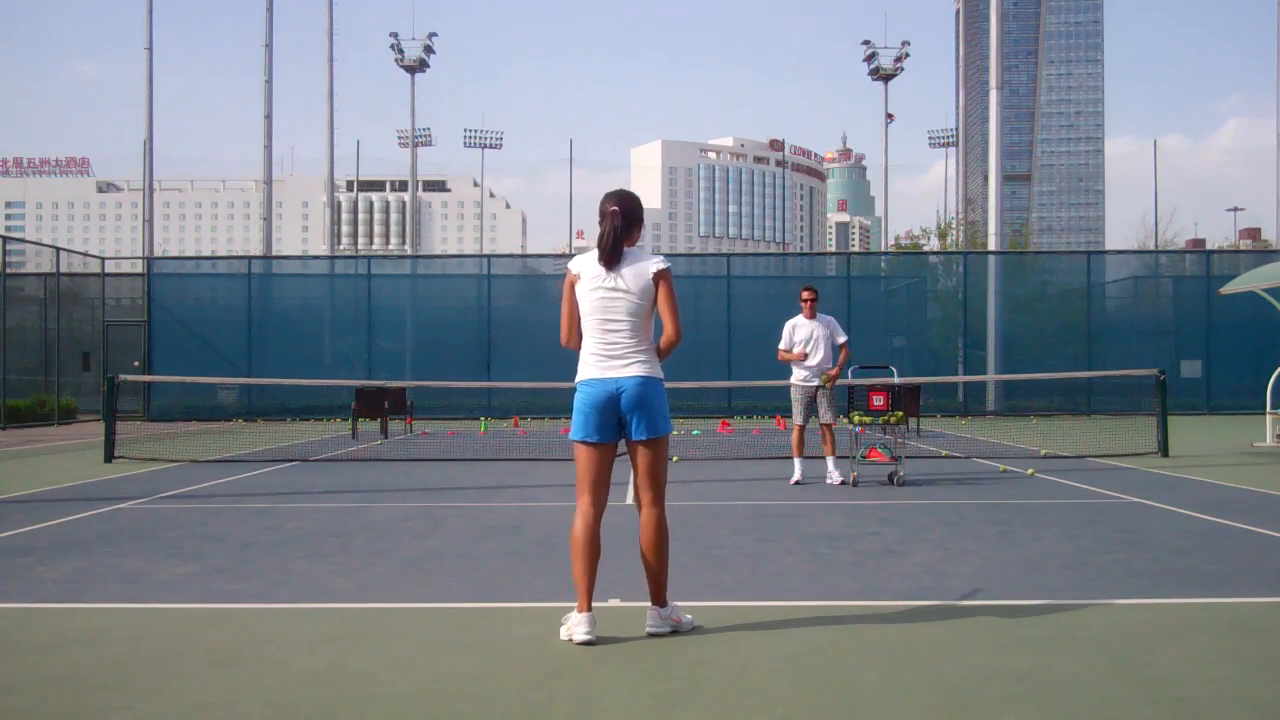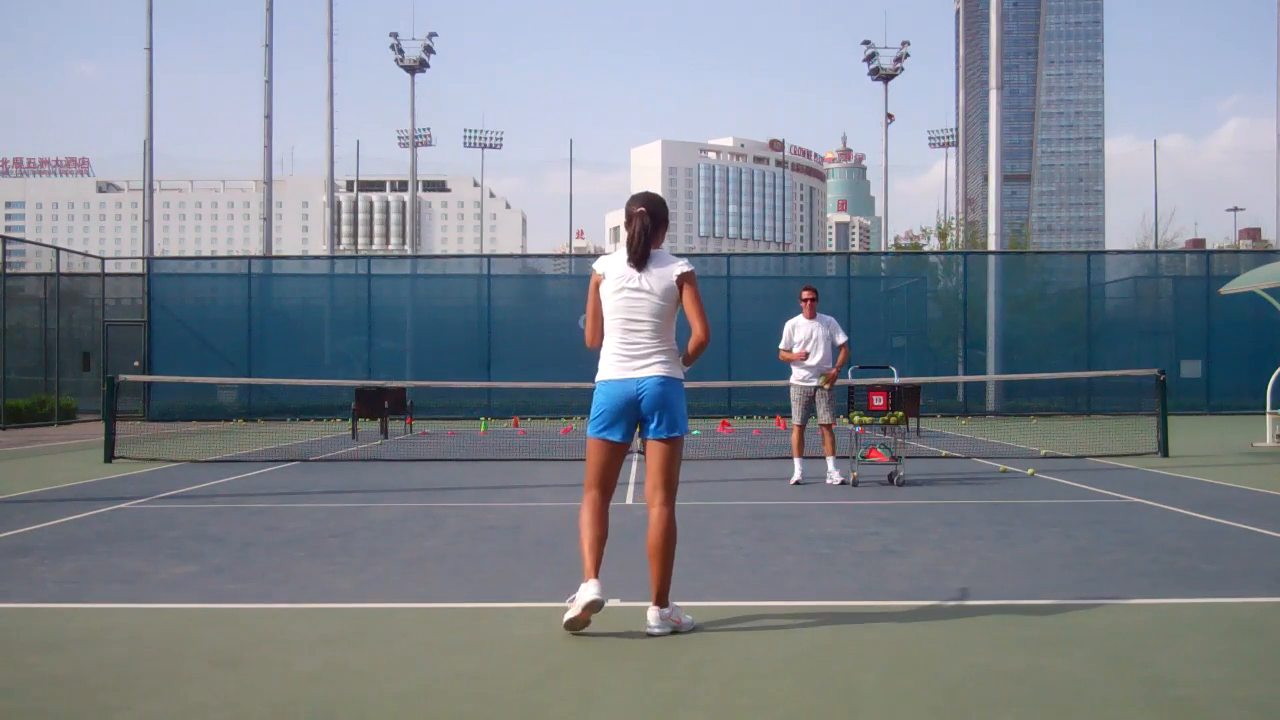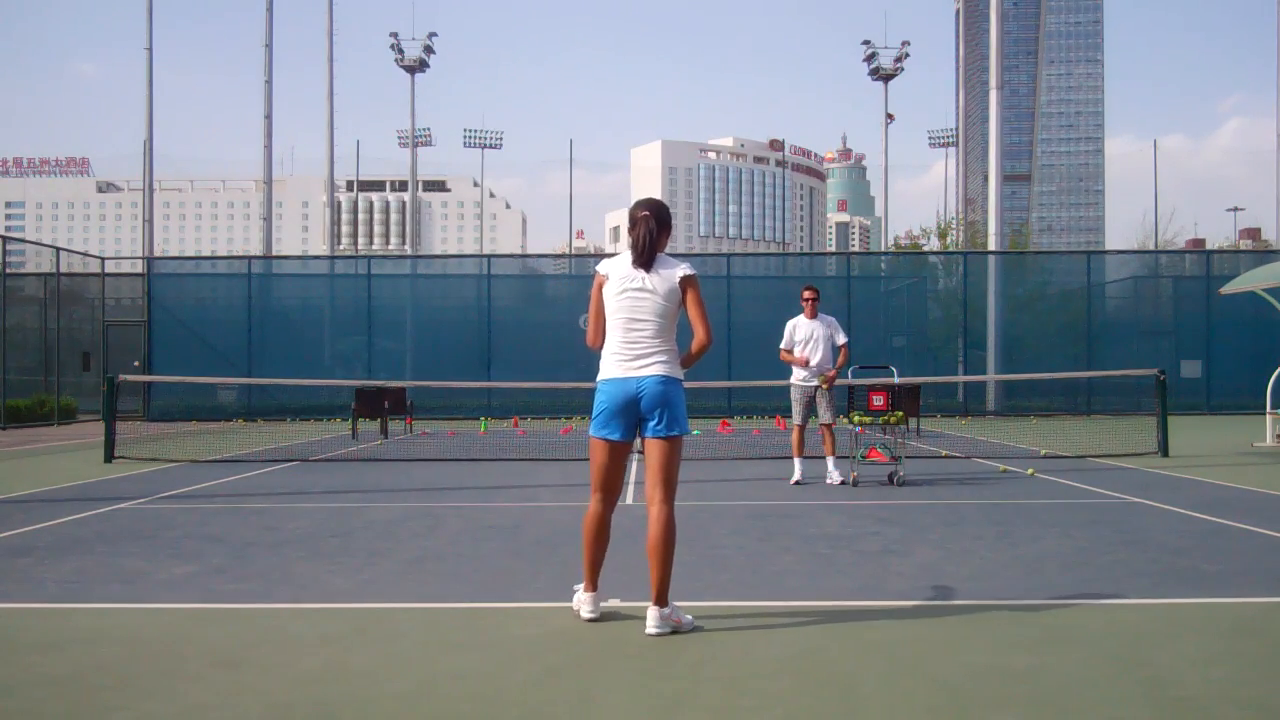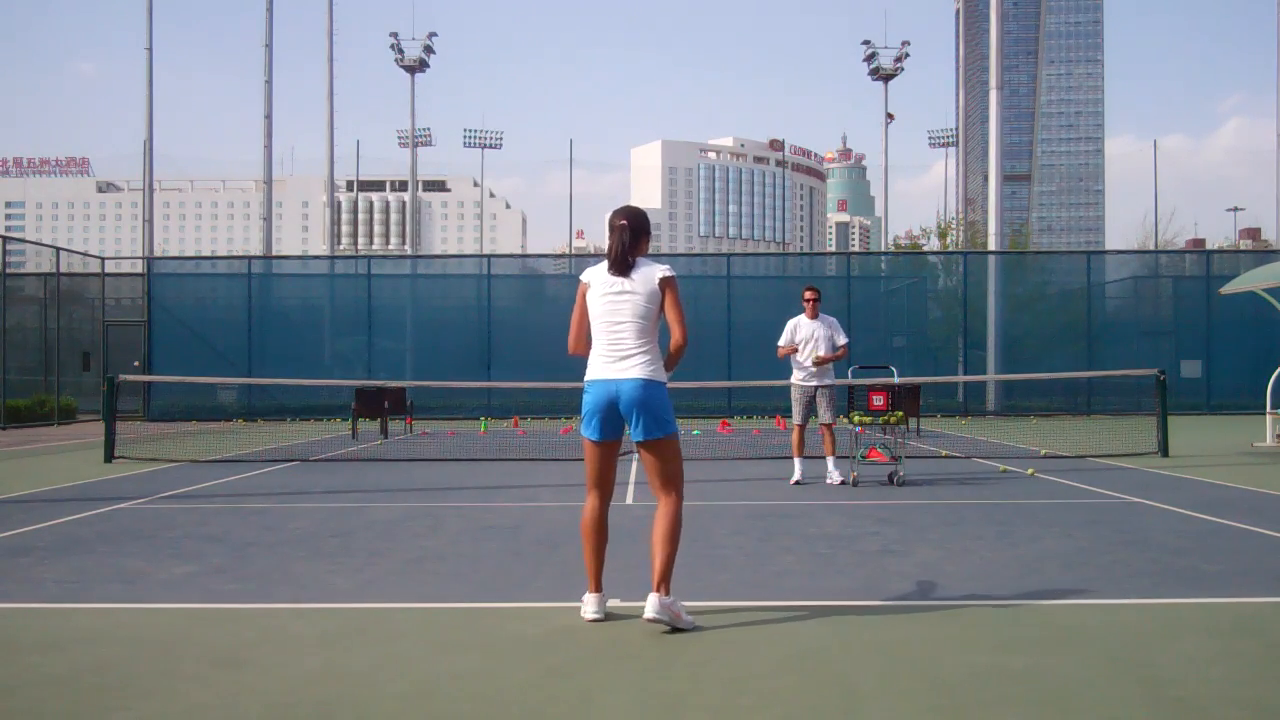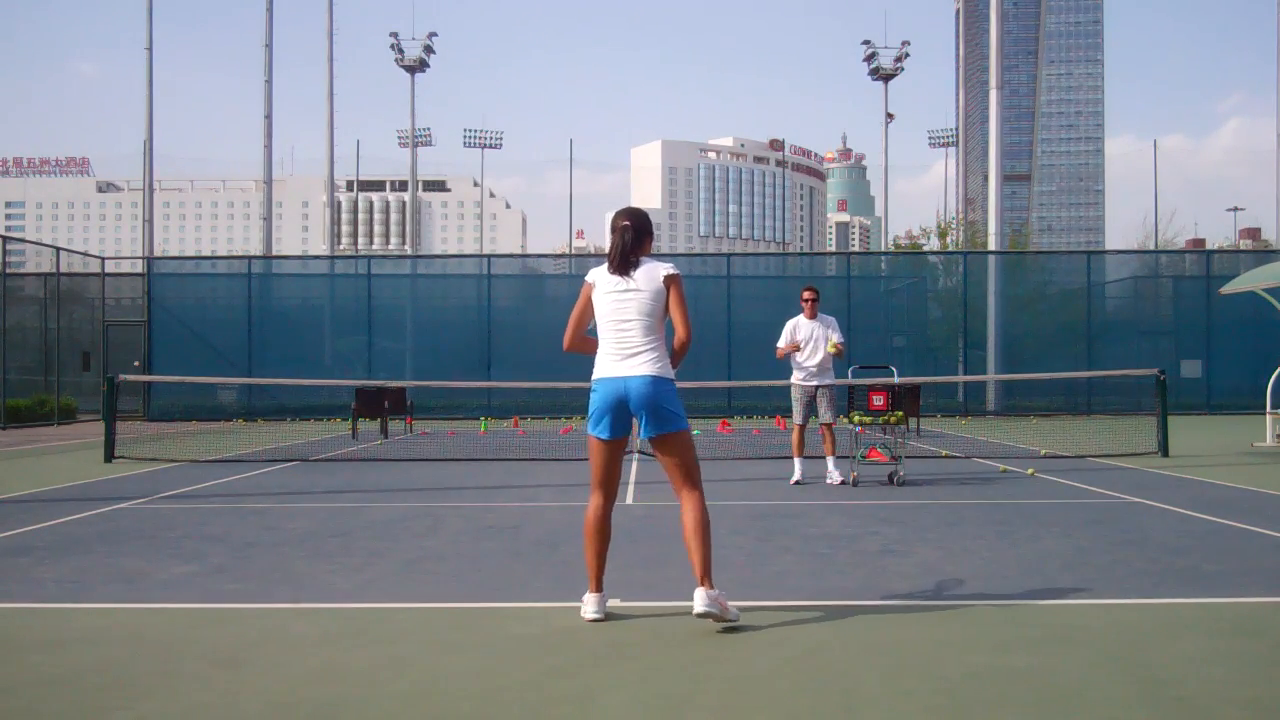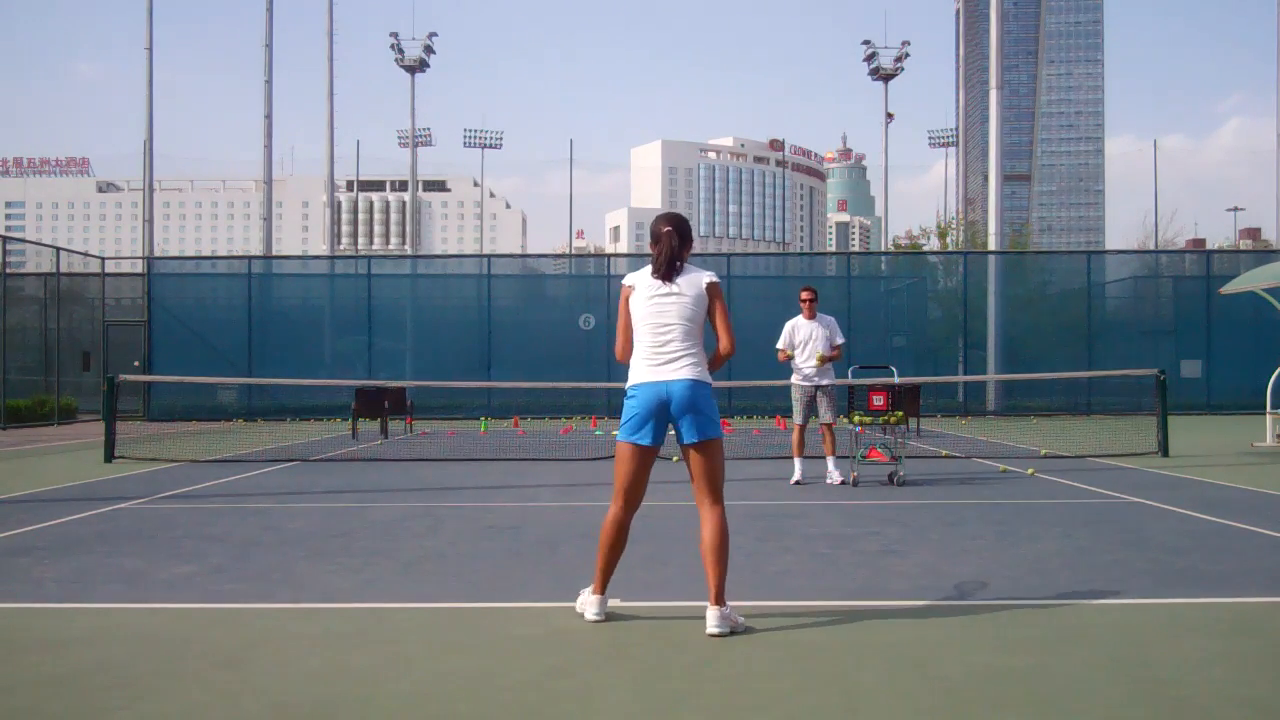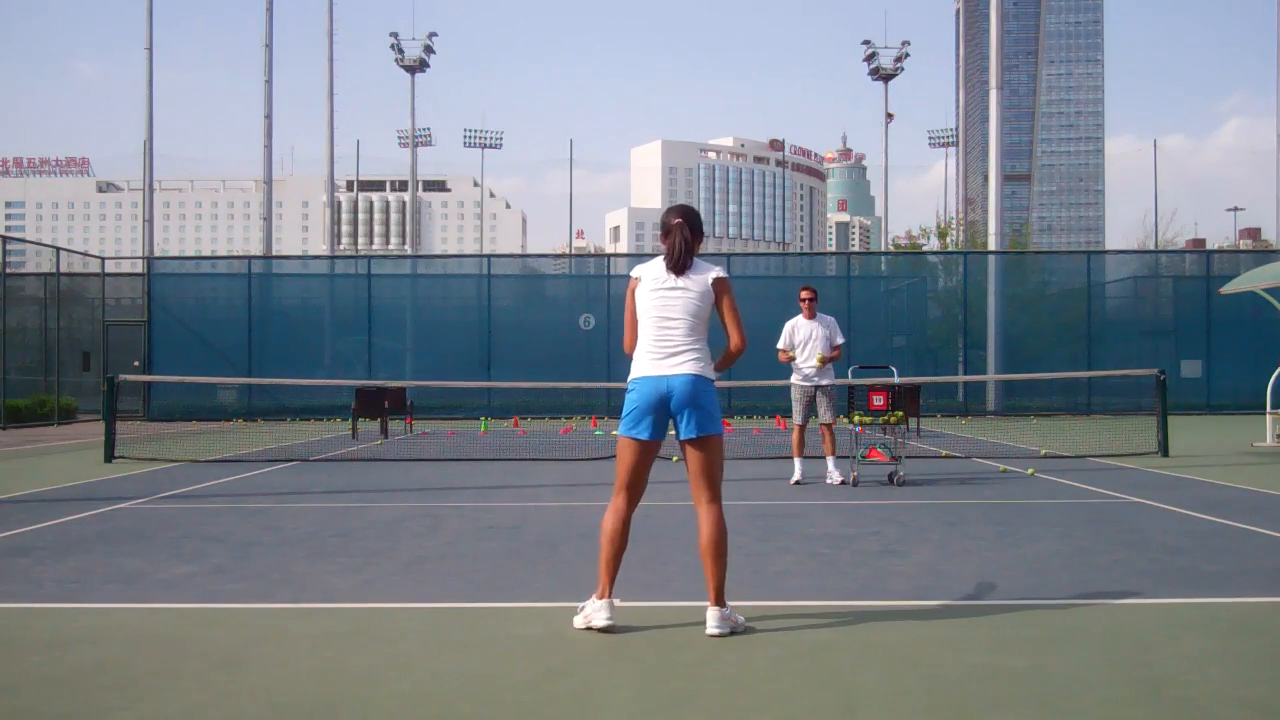
dt=0.3s
person 1, frame 1
left shoulder: (579, 267)
right shoulder: (655, 267)
left elbow: (568, 339)
right elbow: (673, 333)
left hip: (593, 386)
right hip: (642, 385)
left knee: (589, 505)
right knee: (650, 503)
left ankle: (583, 614)
right ankle: (659, 609)
person 1, frame 2
left shoulder: (603, 268)
right shoulder: (679, 270)
left elbow: (592, 338)
right elbow: (701, 334)
left hip: (613, 385)
right hip: (662, 386)
left knee: (596, 494)
right knee: (660, 501)
left ankle: (590, 582)
right ankle: (660, 609)
person 1, frame 3
left shoulder: (607, 270)
right shoulder: (681, 273)
left elbow: (594, 340)
right elbow: (703, 337)
left hip: (613, 384)
right hip: (662, 386)
left knee: (602, 497)
right knee: (660, 501)
left ankle: (589, 594)
right ankle: (659, 608)
person 1, frame 4
left shoulder: (590, 277)
right shoulder: (660, 275)
left elbow: (575, 345)
right elbow: (679, 337)
left hip: (598, 386)
right hip: (643, 386)
left knee: (597, 496)
right knee: (669, 495)
left ankle: (594, 596)
right ankle: (660, 595)
person 1, frame 5
left shoulder: (595, 278)
right shoulder: (665, 273)
left elbow: (570, 341)
right elbow: (684, 335)
left hip: (606, 384)
right hip: (653, 384)
left knee: (601, 496)
right knee: (690, 490)
left ankle: (594, 596)
right ankle: (704, 590)
person 1, frame 6
left shoulder: (632, 283)
right shoulder: (706, 281)
left elbow: (622, 353)
right elbow: (728, 345)
left hip: (643, 392)
right hip: (692, 391)
left knee: (623, 503)
right knee: (710, 504)
left ankle: (596, 596)
right ankle: (717, 609)
person 1, frame 7
left shoulder: (640, 275)
right shoulder: (714, 276)
left elbow: (630, 345)
right elbow: (737, 342)
left hip: (644, 385)
right hip: (693, 385)
left knee: (622, 500)
right knee: (708, 501)
left ankle: (602, 602)
right ankle: (717, 610)
person 2, frame 1
left shoulder: (829, 322)
right shoulder: (792, 324)
left elbow: (844, 348)
right elbow: (781, 355)
left wrist: (838, 368)
right wrist: (794, 356)
left hip: (825, 382)
right hip: (800, 382)
left knee: (827, 426)
right knee: (798, 426)
left ankle: (832, 470)
right ankle: (798, 471)
person 2, frame 2
left shoulder: (829, 322)
right shoulder: (791, 324)
left elbow: (844, 349)
right elbow: (782, 354)
left wrist: (836, 369)
right wrist: (795, 356)
left hip: (824, 382)
right hip: (799, 382)
left knee: (826, 425)
right knee: (798, 426)
left ankle: (832, 470)
right ankle: (798, 471)
person 2, frame 3
left shoulder: (830, 322)
right shoulder: (793, 324)
left elbow: (844, 350)
right elbow: (783, 354)
left wrist: (835, 371)
right wrist: (797, 360)
left hip: (824, 382)
right hip: (800, 382)
left knee: (827, 425)
right knee: (798, 426)
left ankle: (832, 470)
right ankle: (798, 471)
person 2, frame 4
left shoulder: (831, 323)
right shoulder: (794, 323)
left elbow: (844, 350)
right elbow: (780, 352)
left wrist: (830, 358)
right wrist: (788, 350)
left hip: (825, 381)
right hip: (801, 381)
left knee: (827, 425)
right knee: (798, 425)
left ankle: (832, 470)
right ankle: (798, 471)
person 2, frame 5
left shoulder: (830, 322)
right shoulder: (793, 324)
left elbow: (841, 351)
right elbow: (779, 352)
left wrist: (836, 349)
right wrist: (788, 349)
left hip: (825, 381)
right hip: (801, 381)
left knee: (827, 425)
right knee: (799, 425)
left ankle: (832, 470)
right ankle: (798, 471)
person 2, frame 6
left shoulder: (829, 322)
right shoulder: (792, 325)
left elbow: (838, 351)
right elbow: (781, 354)
left wrist: (828, 357)
right wrist: (784, 356)
left hip: (825, 381)
right hip: (801, 382)
left knee: (827, 425)
right knee: (799, 426)
left ankle: (832, 470)
right ankle: (798, 471)
person 2, frame 7
left shoulder: (829, 322)
right shoulder: (792, 325)
left elbow: (838, 351)
right elbow: (781, 353)
left wrist: (828, 358)
right wrist: (785, 357)
left hip: (825, 381)
right hip: (801, 381)
left knee: (827, 425)
right knee: (799, 426)
left ankle: (832, 470)
right ankle: (798, 471)
